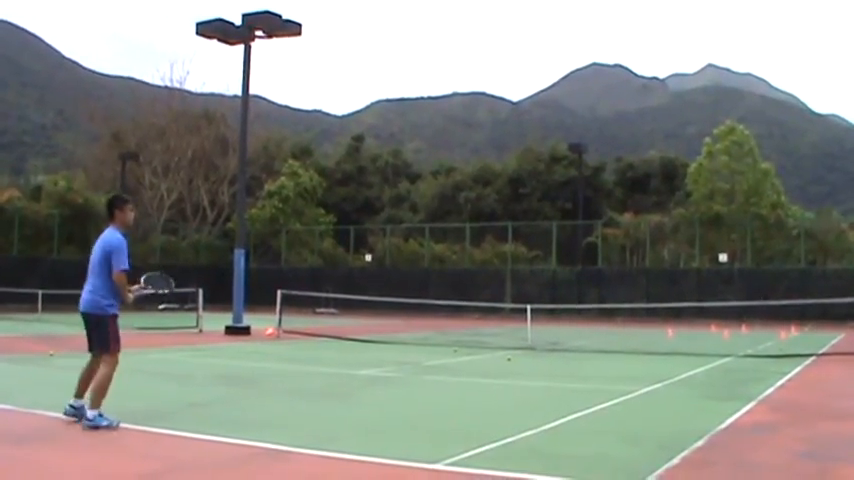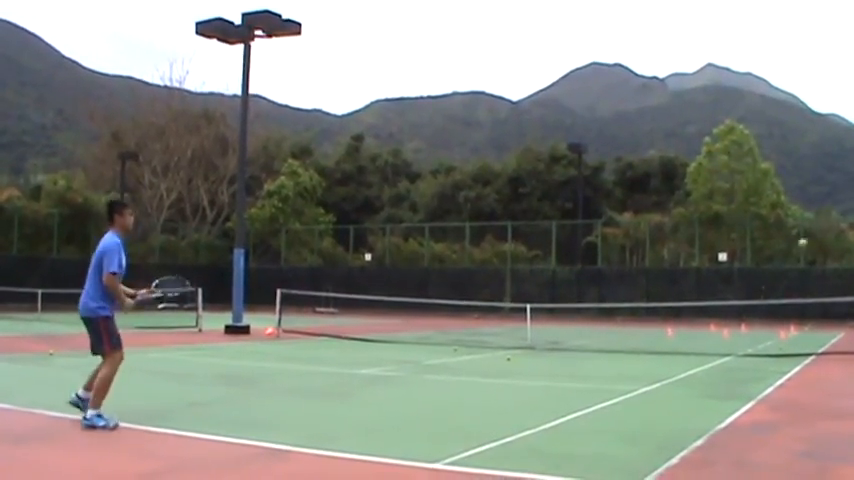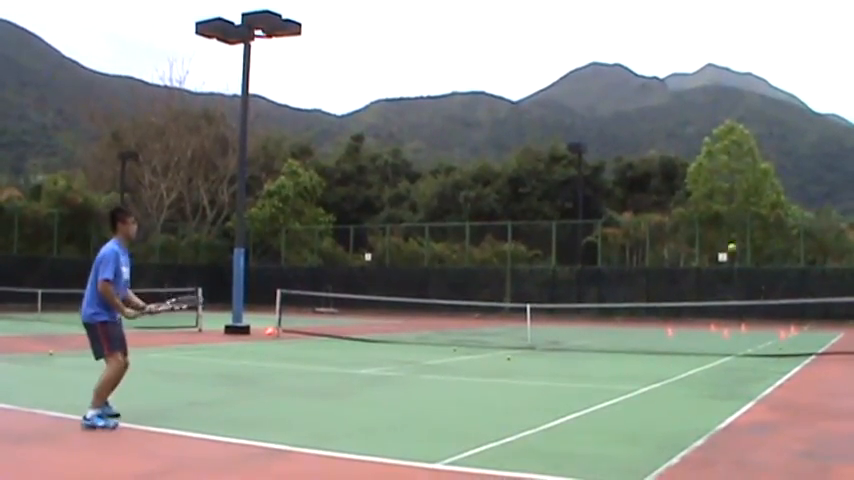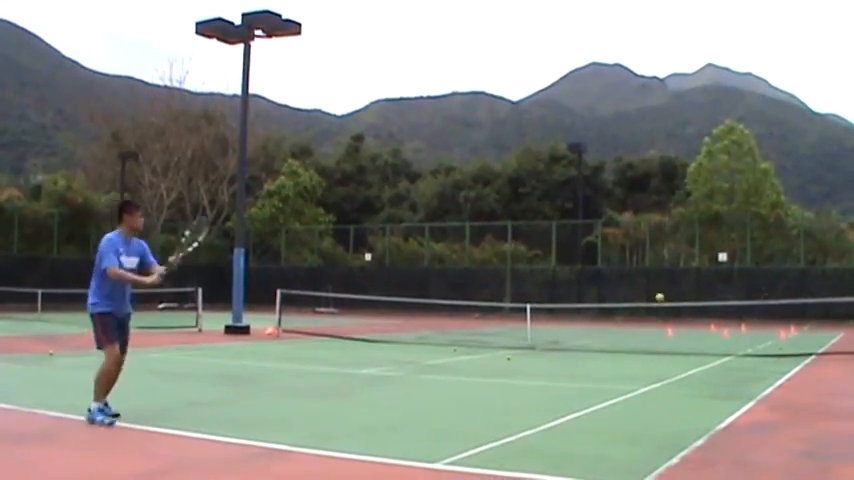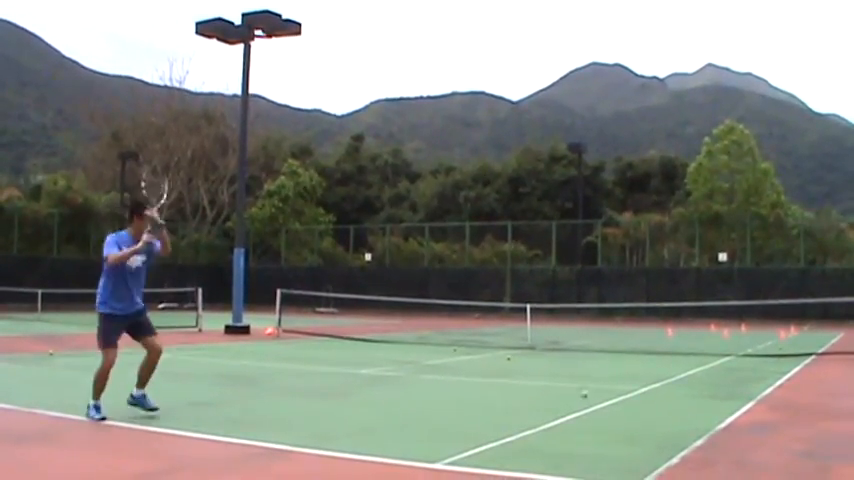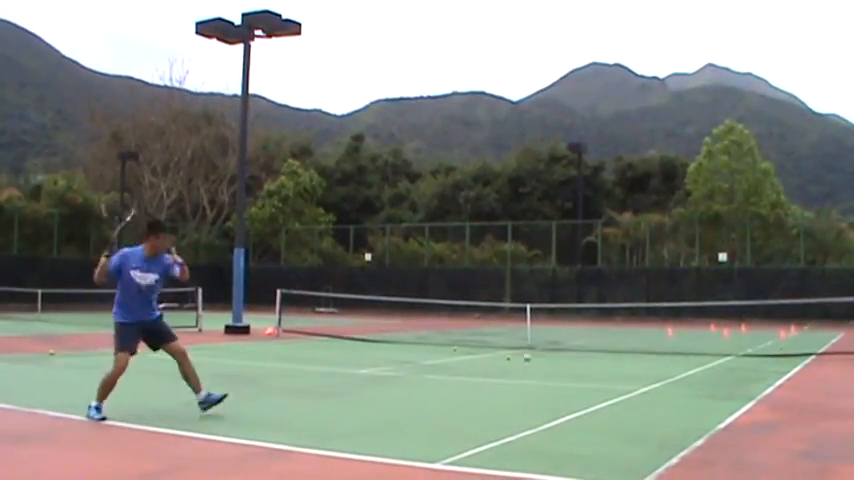
dt=0.2s
person 1, frame 1
left shoulder: (105, 238)
right shoulder: (118, 240)
right elbow: (118, 277)
left wrist: (126, 290)
right wrist: (127, 296)
left hip: (91, 305)
right hip: (102, 307)
left knee: (98, 358)
right knee: (110, 360)
left ankle: (76, 405)
right ankle: (92, 414)
person 1, frame 2
left shoulder: (113, 243)
right shoulder: (112, 244)
right elbow: (109, 280)
left wrist: (132, 293)
right wrist: (123, 300)
left hip: (103, 309)
right hip: (98, 310)
left knee: (115, 358)
right knee: (113, 360)
left ankle: (83, 395)
right ankle: (91, 414)
person 1, frame 3
left shoulder: (125, 255)
right shoulder: (110, 253)
right elbow: (103, 288)
left wrist: (142, 306)
right wrist: (124, 310)
left hip: (112, 318)
right hip: (98, 316)
left knee: (123, 364)
right knee: (114, 364)
left ankle: (101, 404)
right ankle: (93, 415)
person 1, frame 4
left shoulder: (140, 245)
right shoulder: (110, 241)
left elbow: (154, 270)
right elbow: (113, 273)
left wrist: (162, 270)
right wrist: (145, 281)
left hip: (122, 309)
right hip: (102, 308)
left knee: (120, 358)
right knee: (112, 357)
left ankle: (102, 401)
right ankle: (95, 407)
person 1, frame 5
left shoulder: (148, 241)
right shoulder: (115, 238)
left elbow: (165, 251)
right elbow: (113, 261)
left wrist: (160, 226)
right wrist: (139, 247)
left hip: (135, 308)
right hip: (110, 309)
left knee: (156, 349)
right knee: (108, 361)
left ankle: (138, 394)
right ankle: (94, 404)
person 1, frame 6
left shoulder: (165, 260)
right shoulder: (127, 256)
left elbow: (184, 276)
right elbow: (99, 279)
left wrist: (176, 260)
right wrist: (102, 265)
left hip: (152, 318)
right hip: (127, 319)
left knee: (181, 354)
right knee: (120, 366)
left ankle: (203, 397)
right ankle: (96, 405)
